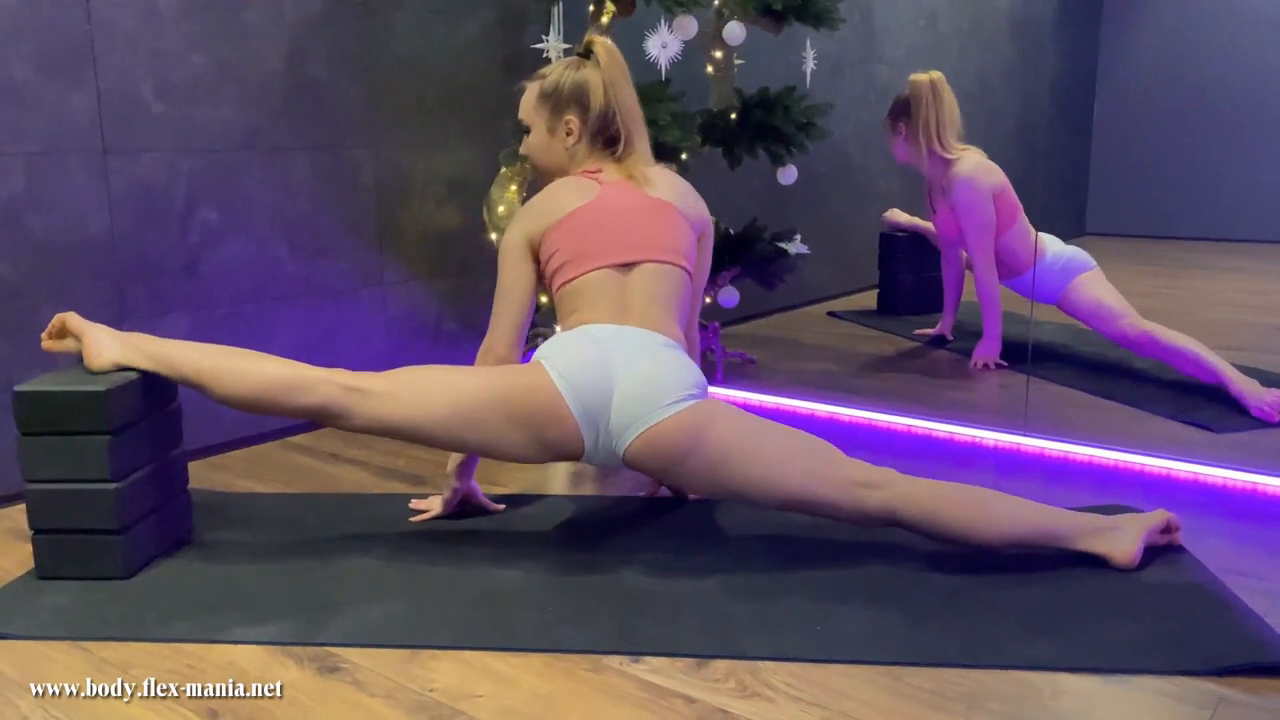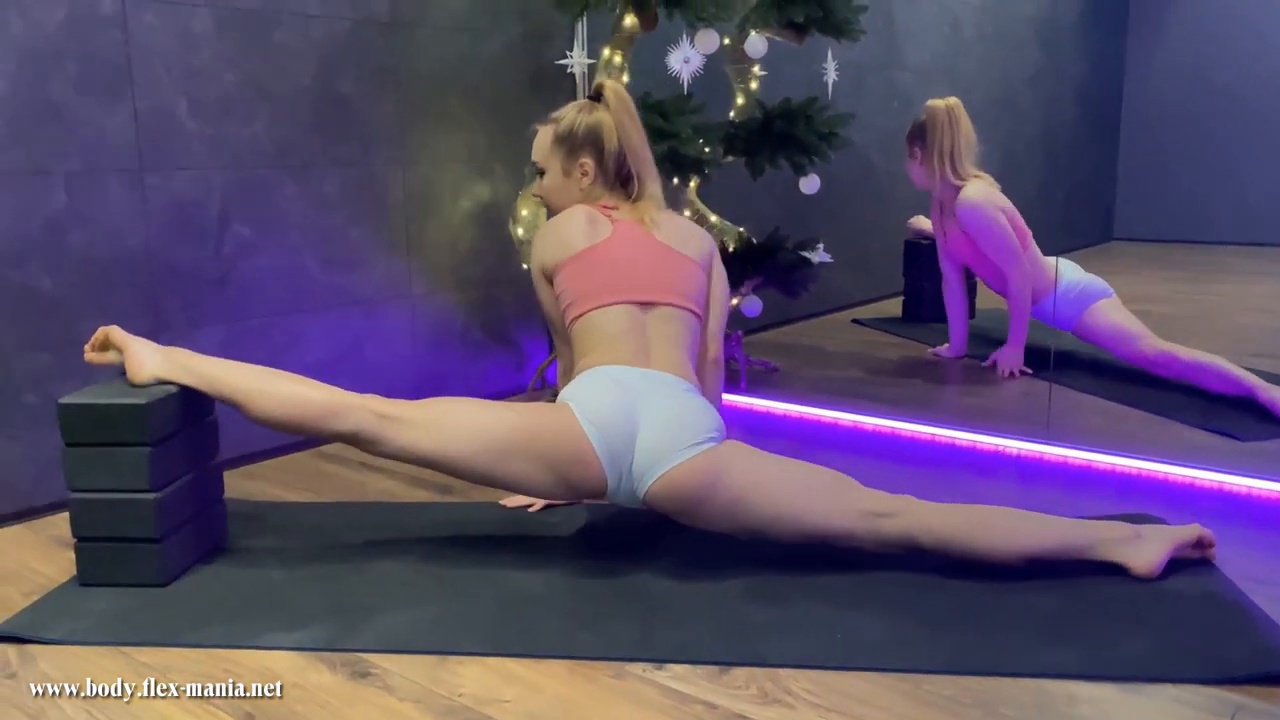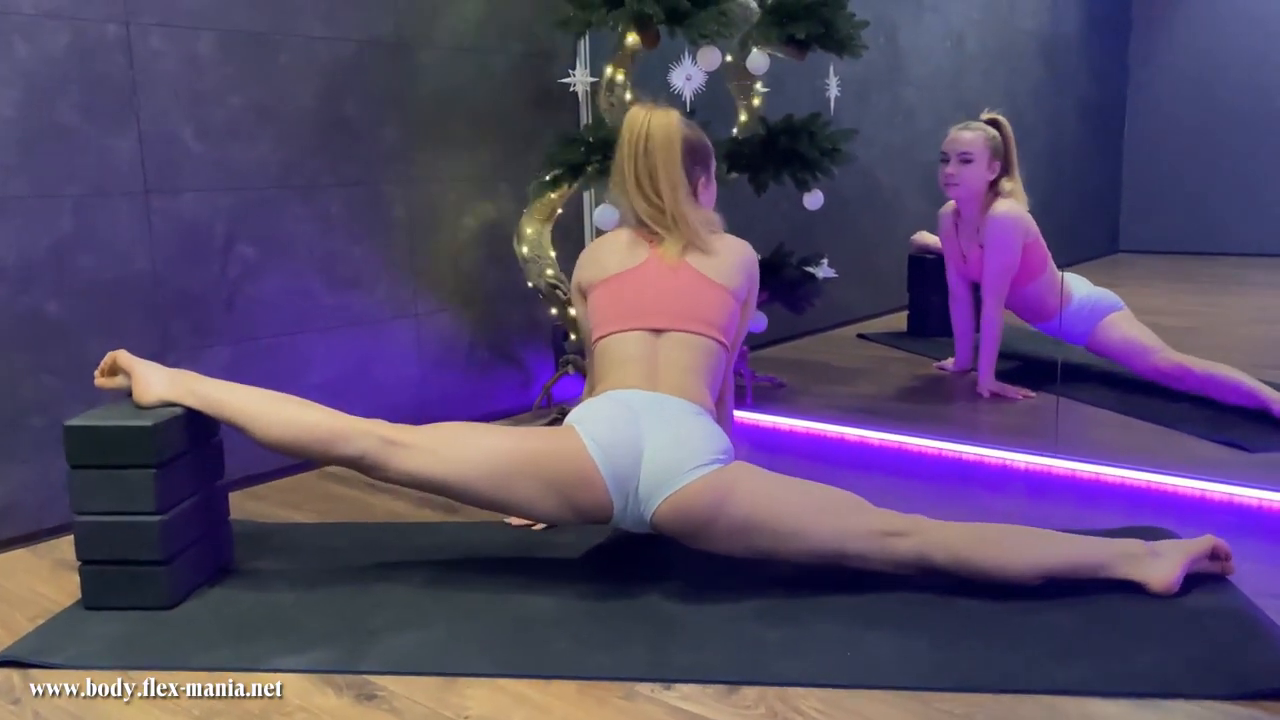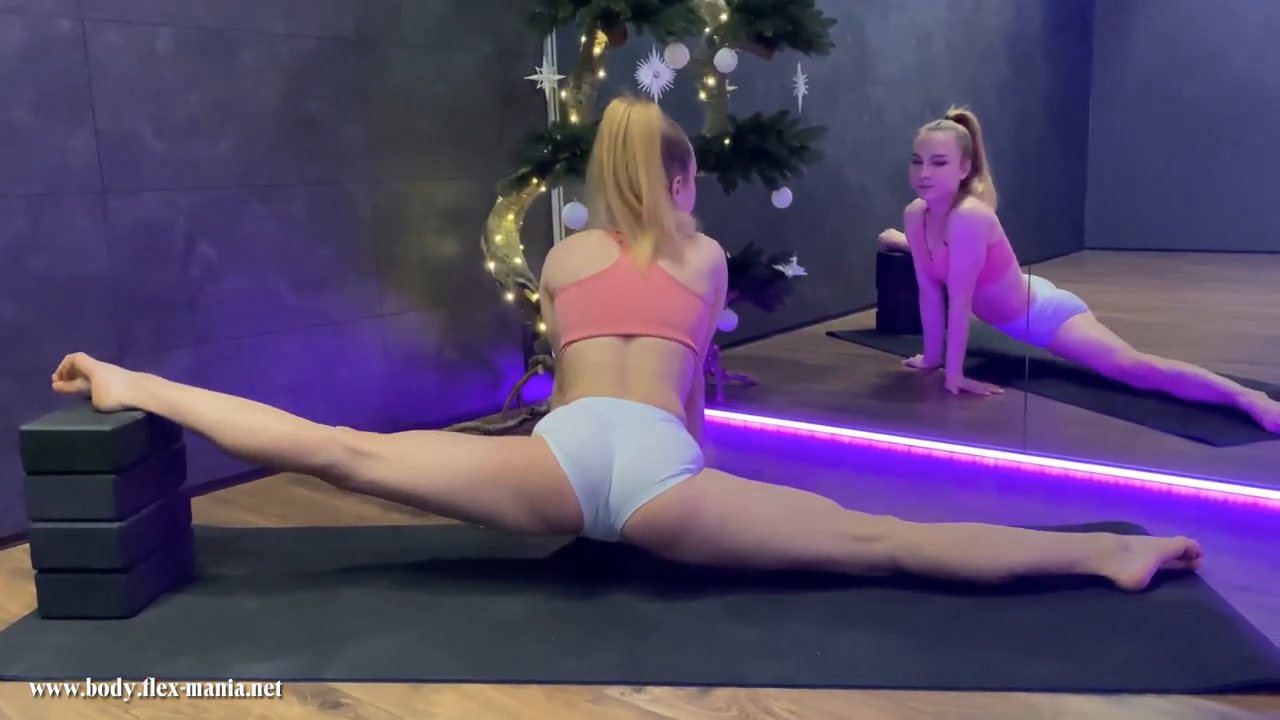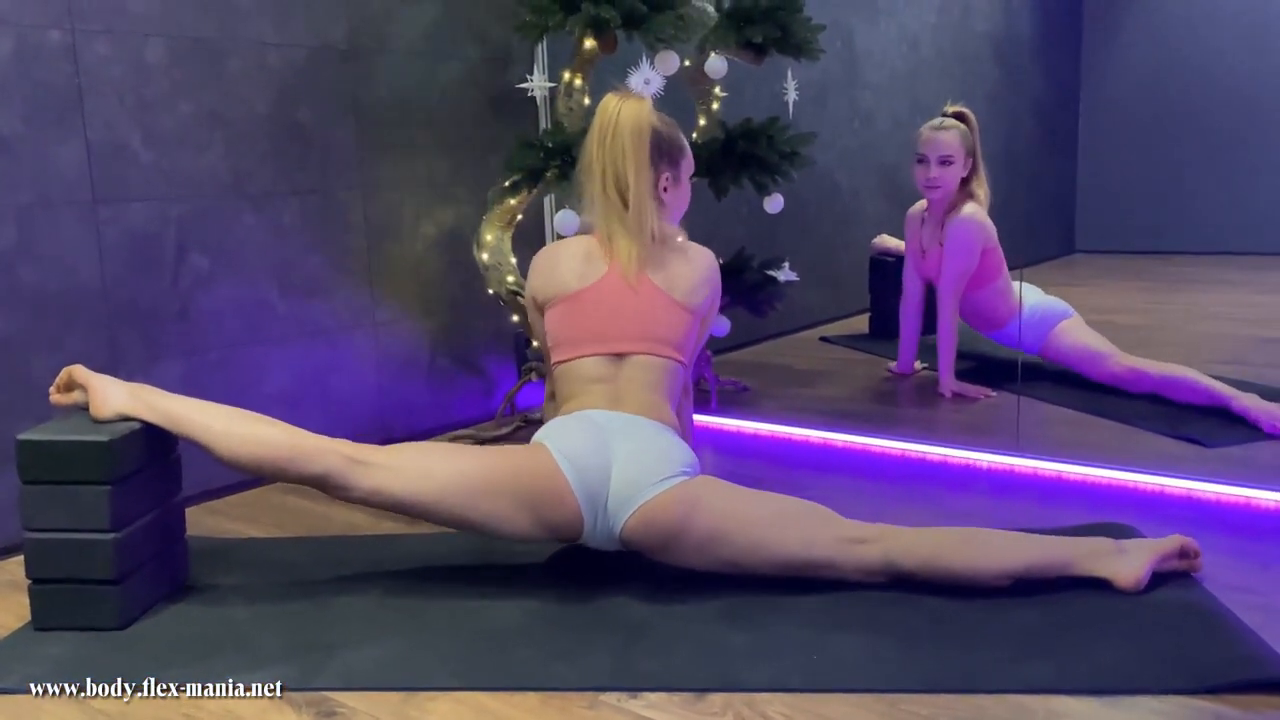
dt=1s
person 1, frame 1
left shoulder: (536, 212)
right shoulder: (685, 196)
left elbow: (495, 352)
left wrist: (462, 477)
right wrist: (681, 462)
left hip: (570, 383)
right hip: (661, 393)
left knee: (338, 393)
right knee: (871, 493)
left ankle: (123, 348)
right ankle: (1102, 533)
person 1, frame 2
left shoulder: (555, 237)
right shoulder: (695, 237)
left wrist: (565, 477)
right wrist: (696, 468)
left hip: (593, 423)
right hip: (679, 434)
left knee: (369, 417)
right knee: (893, 519)
left ankle: (164, 360)
person 1, frame 3
left shoulder: (595, 255)
right shoulder: (737, 255)
left hip: (594, 443)
right hip: (686, 460)
left knee: (372, 443)
right knee: (902, 539)
left ankle: (171, 382)
person 1, frame 4
left shoulder: (564, 254)
right shoulder: (707, 255)
left hip: (565, 458)
right hip: (659, 473)
left knee: (341, 452)
right knee: (879, 542)
person 1, frame 5
left shoulder: (548, 263)
right shoulder: (700, 265)
left hip: (562, 468)
right hip: (657, 481)
left knee: (341, 464)
right knee: (872, 550)
person 2, frame 1
left shoulder: (967, 176)
right shoulder: (936, 178)
left elbow: (984, 266)
right elbow: (951, 251)
left wrist: (991, 339)
right wrist: (947, 318)
left hip: (1057, 271)
right hip: (1027, 270)
left knee: (1133, 332)
left ankle: (1240, 385)
right ankle: (909, 223)
person 2, frame 2
left shoulder: (972, 203)
right shoulder: (942, 202)
left elbow: (1019, 276)
right elbow: (951, 274)
left wrist: (1015, 346)
right wrist: (957, 344)
left hip: (1069, 296)
right hip: (1047, 284)
left knee: (1156, 355)
person 2, frame 3
left shoulder: (1004, 218)
right shoulder: (948, 217)
left elbow: (992, 305)
right elbow: (959, 294)
left wrist: (986, 377)
right wrist: (962, 360)
left hip: (1083, 311)
right hip: (1045, 310)
left knee: (1170, 368)
person 2, frame 4
left shoulder: (969, 217)
right shoulder: (914, 215)
left elbow: (958, 301)
right elbow: (929, 289)
left wrist: (954, 374)
right wrist: (931, 355)
left hip: (1045, 312)
right hip: (1009, 312)
left knee: (1133, 366)
right ankle: (903, 243)
person 2, frame 5
left shoulder: (967, 222)
right shoulder: (916, 216)
left elbow: (947, 302)
right elbow: (912, 292)
left wrist: (947, 378)
right wrist: (904, 361)
left hip: (1033, 320)
right hip: (1000, 317)
left knee: (1124, 371)
left ankle: (1243, 402)
right ankle: (897, 246)
